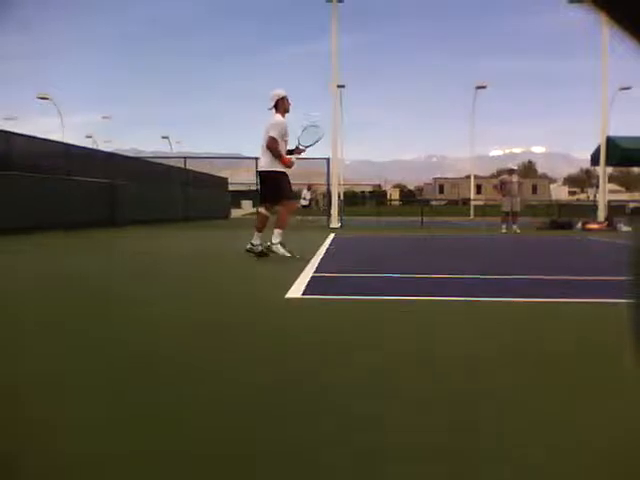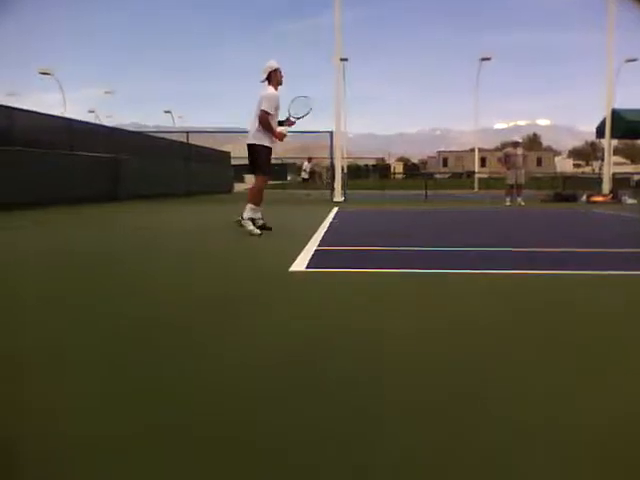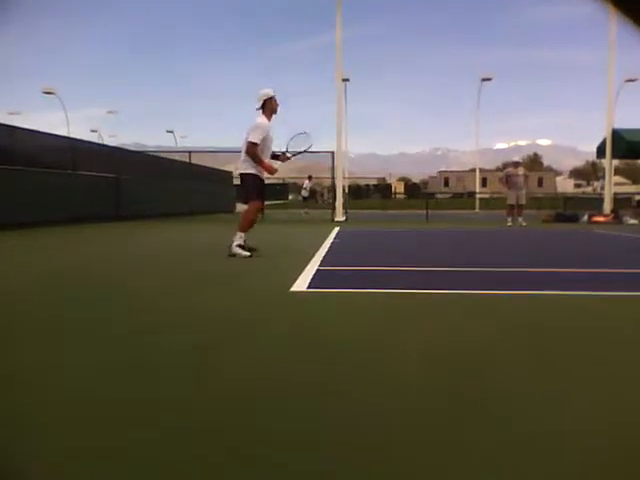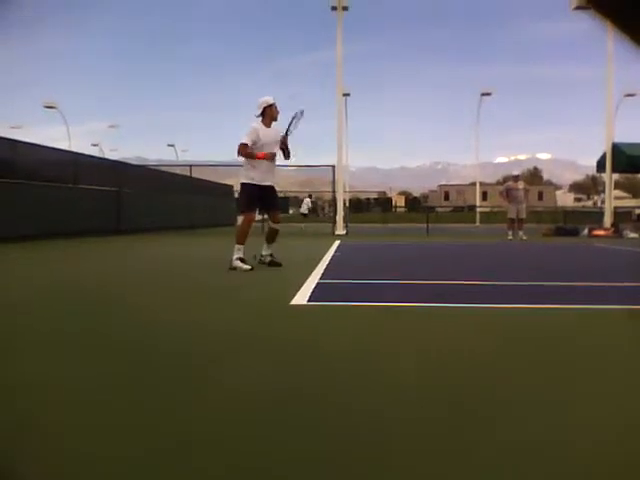
dt=0.3s
person 1, frame 1
left shoulder: (275, 121)
right shoulder: (279, 121)
right elbow: (270, 144)
left wrist: (293, 151)
right wrist: (285, 160)
left hip: (265, 169)
right hip: (274, 170)
left knee: (267, 207)
right knee: (288, 204)
left ankle: (255, 244)
right ankle: (275, 242)
person 1, frame 2
left shoulder: (269, 94)
right shoulder: (272, 94)
right elbow: (262, 119)
left wrist: (282, 123)
right wrist: (277, 133)
left hip: (259, 142)
right hip: (260, 142)
left knee: (262, 180)
right knee: (261, 179)
left ankle: (257, 218)
right ankle: (247, 216)
person 1, frame 3
left shoulder: (265, 125)
right shoulder: (261, 124)
right elbow: (250, 150)
left wrist: (278, 156)
right wrist: (266, 166)
left hip: (257, 173)
right hip: (249, 171)
left knee: (258, 208)
right knee: (254, 205)
left ankle: (240, 241)
right ankle: (236, 244)
person 1, frame 4
left shoulder: (277, 134)
right shoulder: (255, 129)
left elbow: (286, 155)
right elbow: (240, 151)
left wrist: (285, 146)
right wrist: (261, 155)
left hip: (268, 183)
right hip: (250, 182)
left knee: (276, 218)
right knee: (248, 218)
left ankle: (266, 255)
right ankle: (237, 258)
